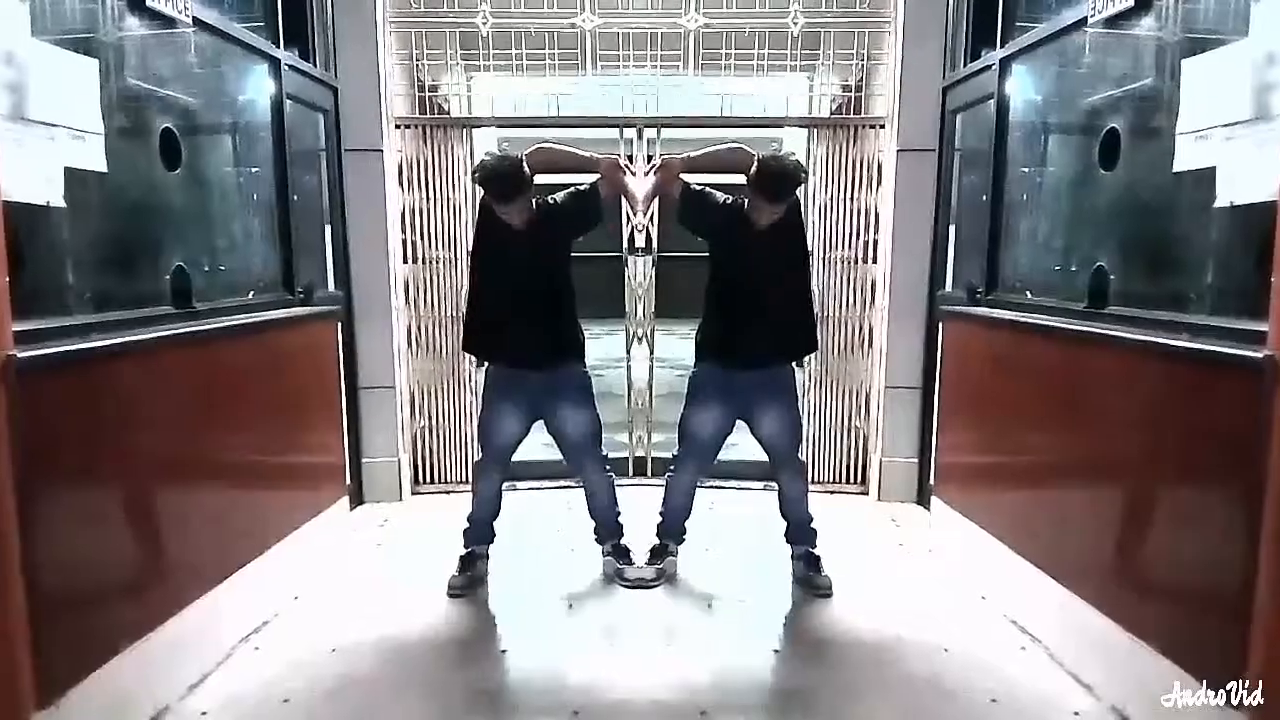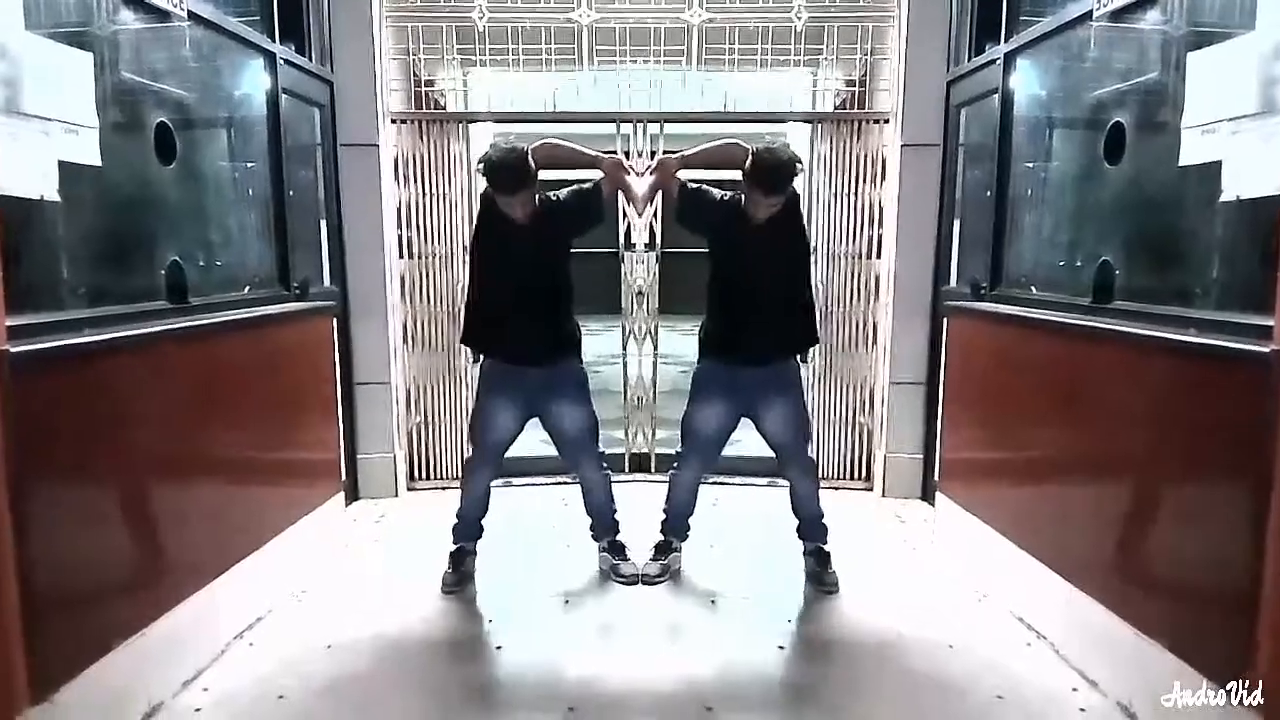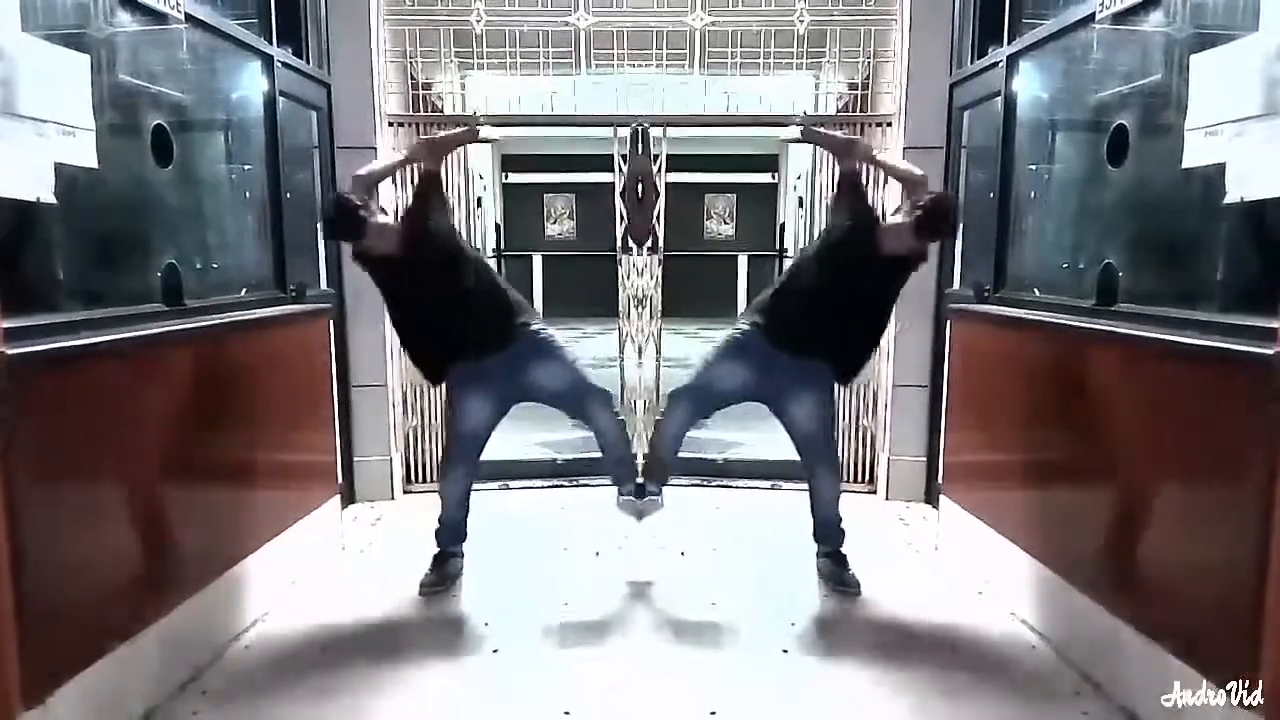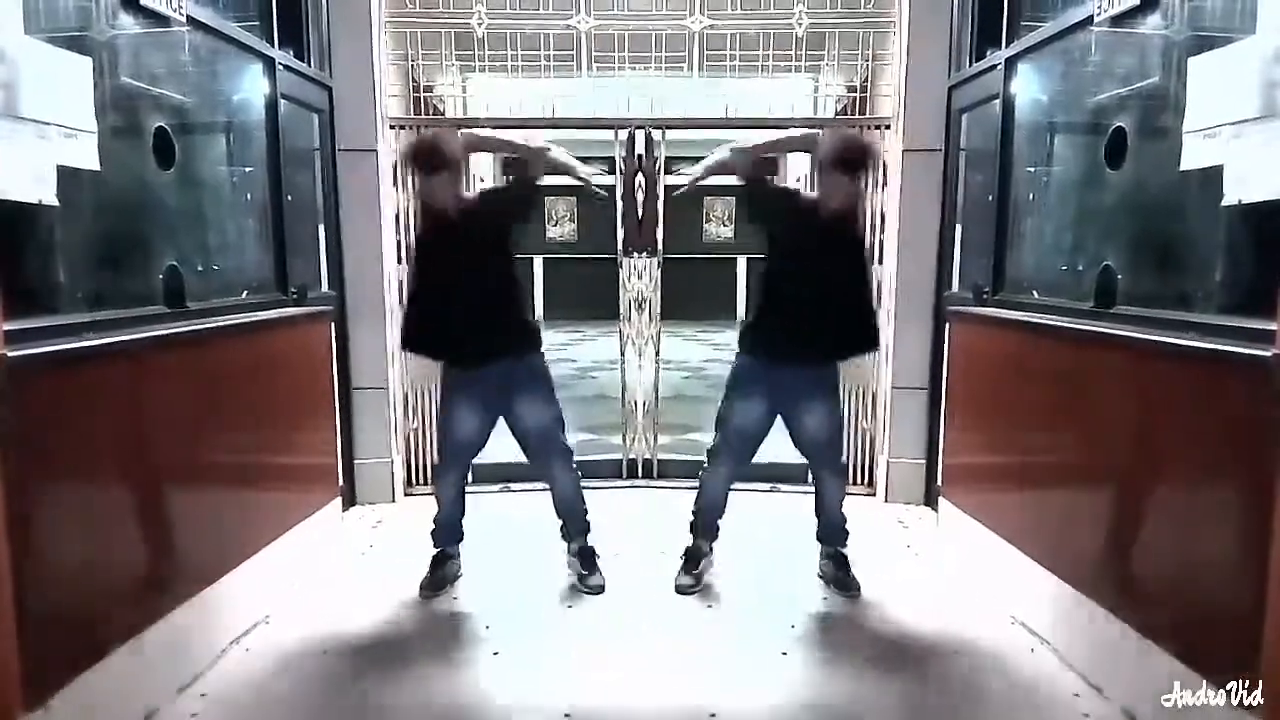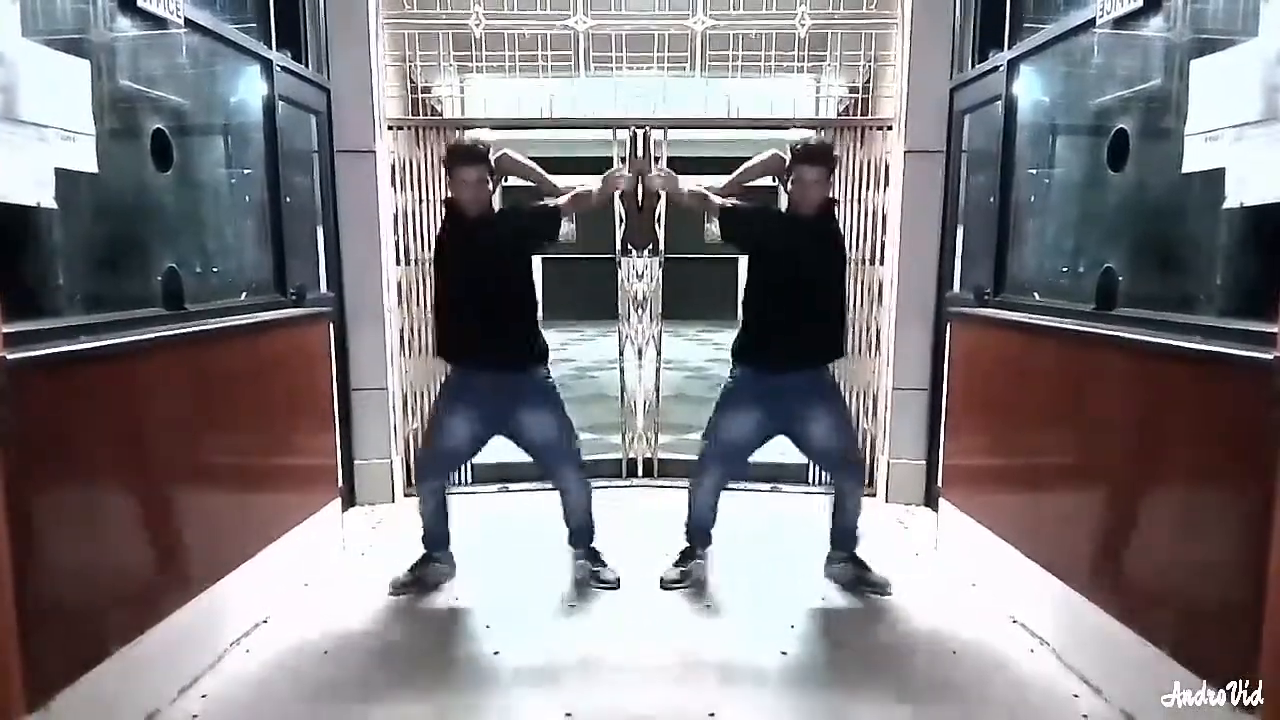
dt=0.7s
person 1, frame 1
left shoulder: (557, 214)
right shoulder: (488, 214)
left elbow: (611, 185)
right elbow: (534, 155)
left wrist: (605, 167)
right wrist: (595, 162)
left hip: (564, 370)
right hip: (507, 373)
left knee: (592, 464)
right knee: (491, 466)
left ankle: (613, 546)
right ankle: (475, 553)
person 1, frame 2
left shoulder: (558, 211)
right shoulder: (488, 210)
left elbow: (612, 179)
right elbow: (539, 150)
left wrist: (610, 167)
right wrist: (599, 161)
left hip: (560, 367)
right hip: (503, 369)
left knee: (589, 463)
right knee: (482, 463)
left ankle: (609, 544)
right ankle: (464, 550)
person 1, frame 3
left shoulder: (424, 220)
right shoulder: (373, 261)
left hip: (523, 342)
right hip: (471, 367)
left knee: (596, 404)
right knee: (457, 464)
left ankle: (628, 488)
right ankle: (449, 552)
person 1, frame 4
left shoulder: (494, 208)
right shoulder: (430, 212)
left elbow: (539, 157)
right elbow: (454, 141)
left wrist: (572, 167)
left hip: (520, 364)
right hip: (464, 371)
left knee: (556, 460)
right knee: (450, 468)
left ankle: (579, 546)
right ankle: (447, 553)
person 1, frame 5
left shoulder: (516, 224)
right shoulder: (451, 223)
left elbow: (575, 200)
right elbow: (504, 160)
left wrist: (600, 190)
right wrist: (557, 190)
left hip: (526, 379)
right hip: (468, 382)
left knee: (567, 467)
right knee: (430, 469)
left ankle: (585, 551)
right ankle: (436, 555)
person 2, frame 1
left shoulder: (792, 214)
right shoulder: (722, 214)
left elbow: (747, 156)
right elbow: (668, 179)
left wrist: (682, 163)
right wrist: (670, 169)
left hip: (772, 373)
right hip: (715, 370)
left knee: (789, 467)
right knee: (687, 465)
left ankle: (803, 553)
right ankle: (666, 546)
person 2, frame 2
left shoulder: (791, 208)
right shoulder: (719, 210)
left elbow: (740, 150)
right elbow: (666, 175)
left wrist: (680, 161)
right wrist: (656, 180)
left hip: (776, 369)
right hip: (719, 367)
left knee: (798, 464)
right knee: (691, 462)
left ankle: (815, 549)
right ankle: (671, 543)
person 2, frame 3
left shoulder: (907, 261)
right shoulder: (855, 218)
left hip: (809, 367)
right hip: (757, 341)
left knee: (822, 464)
right knee: (683, 405)
left ankle: (830, 553)
right ankle: (652, 486)
person 2, frame 4
left shoulder: (850, 214)
right shoulder: (785, 208)
left elbow: (827, 141)
right elbow: (740, 160)
right wrist: (707, 168)
left hip: (815, 370)
right hip: (759, 364)
left knee: (828, 468)
right knee: (724, 460)
left ankle: (832, 553)
right ankle: (700, 545)
person 2, frame 5
left shoulder: (828, 222)
right shoulder: (764, 225)
left elbow: (775, 160)
right elbow: (705, 200)
left wrist: (720, 192)
right wrist: (680, 189)
left hip: (813, 382)
right hip: (754, 379)
left knee: (849, 470)
right knee: (713, 467)
left ankle: (843, 555)
right ankle: (694, 551)
